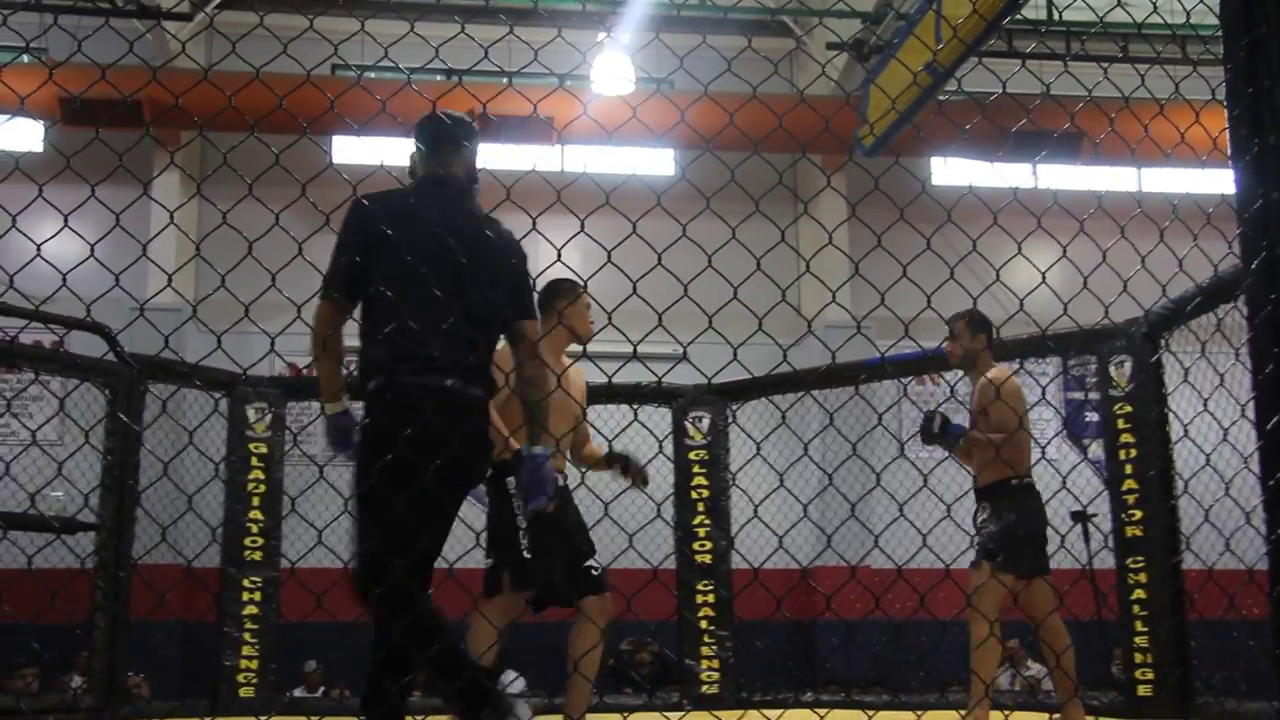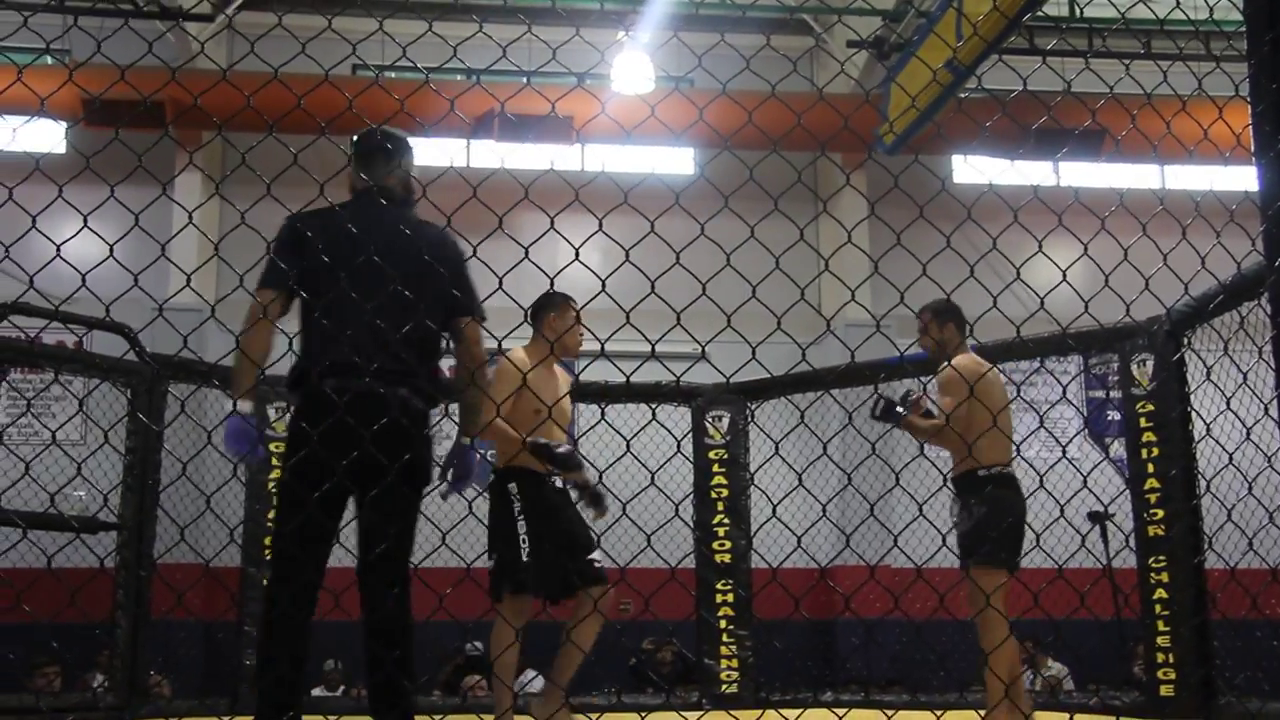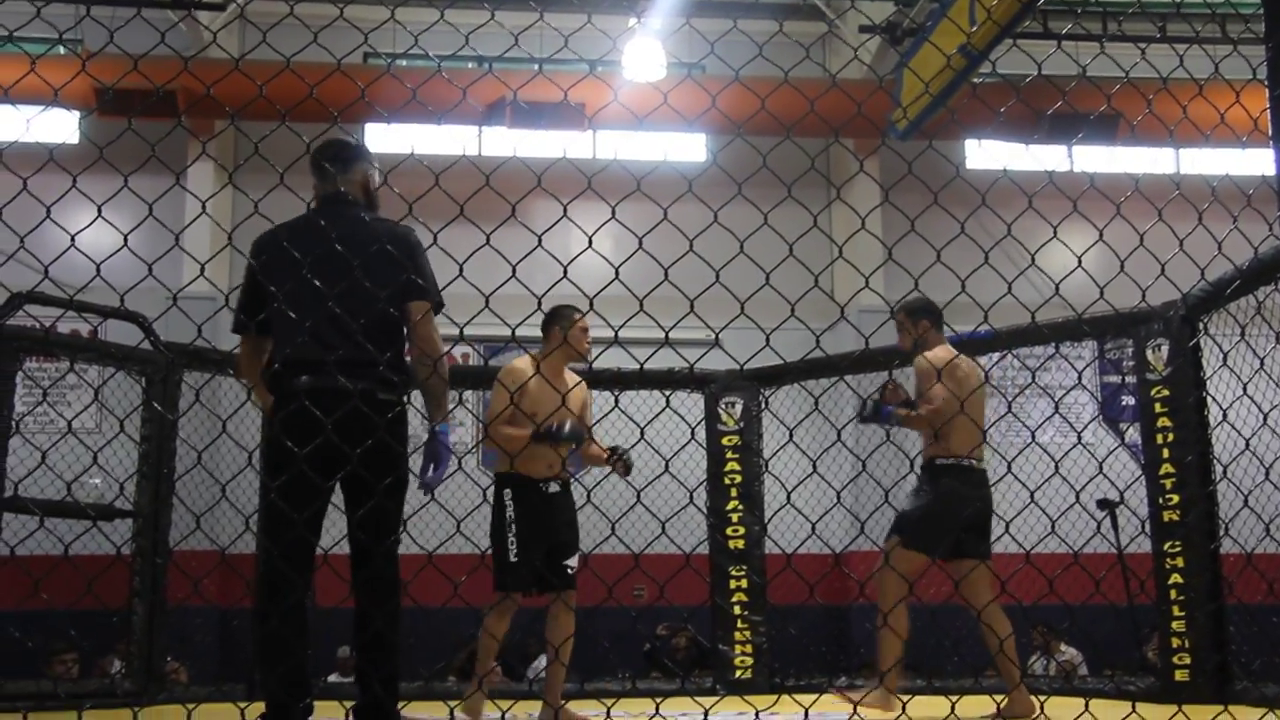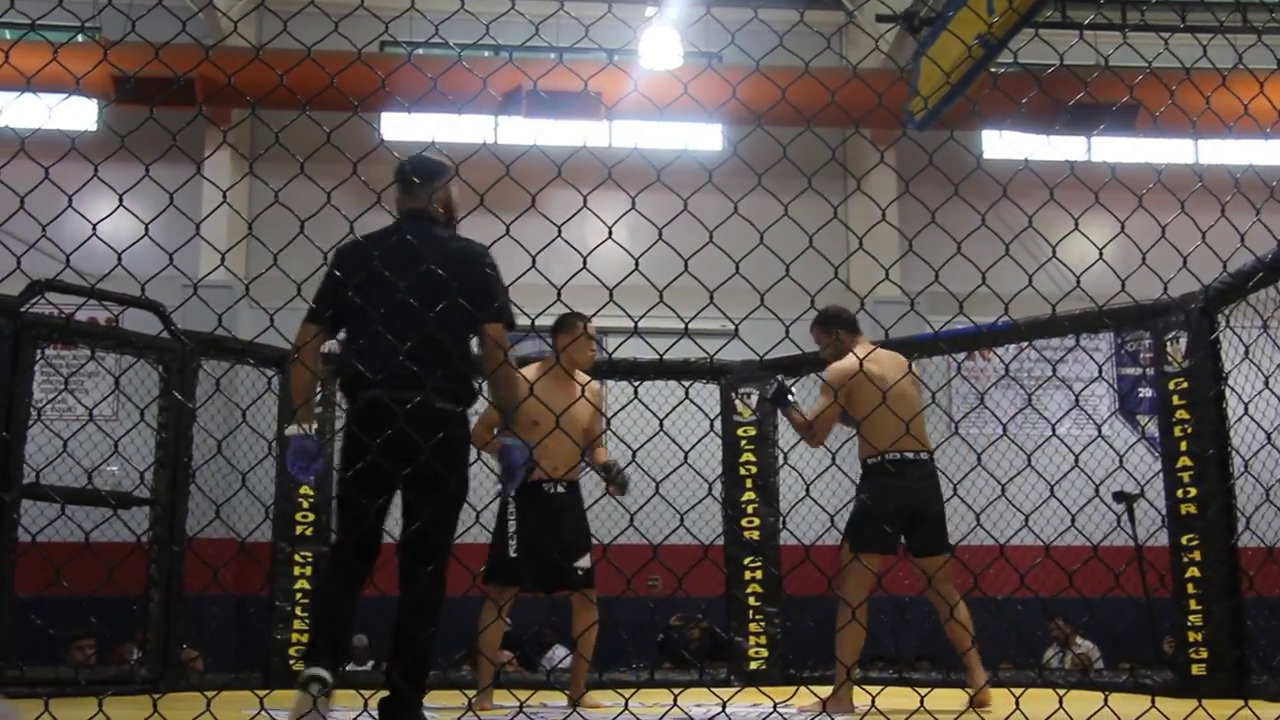
dt=0.5s
person 1, frame 1
left shoulder: (373, 214)
right shoulder: (500, 239)
left elbow: (329, 321)
right elbow: (530, 352)
left wrist: (334, 406)
right wrist: (537, 447)
left hip: (400, 411)
right hip: (467, 420)
left knee: (386, 578)
right knee: (398, 575)
person 1, frame 2
left shoulder: (307, 229)
right shoulder: (437, 245)
left elbow: (264, 310)
right elbow: (472, 348)
left wrist: (242, 405)
right wrist: (470, 436)
left hip: (324, 417)
right hip: (404, 424)
left knee: (293, 579)
right knee: (388, 582)
person 1, frame 3
left shoulder: (273, 244)
right shoulder: (397, 240)
left elbow: (252, 349)
right elbow: (424, 337)
right wrist: (440, 423)
left hip: (299, 415)
right hip: (378, 418)
left knee: (284, 573)
right knee: (377, 571)
person 1, frame 4
left shoulder: (355, 254)
right shoulder: (471, 258)
left elbow: (307, 344)
right elbow: (496, 353)
left wrist: (303, 426)
left hip: (370, 422)
right hip: (439, 427)
left knee: (351, 555)
right knee: (422, 570)
left ankle: (319, 666)
person 2, frame 1
left shoulder: (575, 377)
right elbow: (482, 411)
left wrist: (612, 458)
right wrist: (521, 455)
left hip: (555, 493)
right hip: (518, 486)
left knee: (597, 605)
right knee: (509, 595)
person 2, frame 2
left shoulder: (561, 378)
right shoulder: (514, 365)
right elbow: (487, 424)
left wrist: (580, 477)
right wrist: (538, 449)
left hip: (556, 493)
right hip: (519, 489)
left knee: (595, 594)
right knee: (518, 601)
person 2, frame 3
left shoulder: (579, 387)
right shoulder: (517, 373)
left elbow: (585, 447)
right elbow: (492, 432)
left wrist: (610, 457)
right wrist: (541, 435)
left hip: (558, 494)
right hip: (517, 492)
left knee: (565, 595)
right knee: (510, 593)
person 2, frame 4
left shoulder: (592, 390)
right shoulder: (521, 380)
right elbow: (479, 434)
left wrist: (608, 469)
right wrist: (504, 451)
left hip: (566, 496)
right hip: (525, 494)
left knee: (584, 593)
right knee: (501, 589)
left ankle: (578, 688)
right ankle: (485, 689)
person 3, frame 1
left shoulder: (994, 383)
right shoulder: (984, 388)
left elbow: (1015, 446)
left wrist: (959, 434)
right wrist: (950, 439)
left hip: (1011, 506)
right hip: (1002, 508)
left knee: (981, 605)
right knee: (1043, 614)
person 3, frame 2
left shoulder: (954, 370)
right shoulder: (986, 372)
left elbow: (950, 434)
left wrist: (902, 417)
right wrist: (926, 415)
left hip: (984, 495)
right hip: (1000, 493)
left knee: (987, 609)
right knee: (988, 609)
person 3, frame 3
left shoulder: (931, 359)
right shoulder: (969, 366)
left elbow: (938, 416)
left wrist: (892, 413)
right wrist: (905, 405)
left hip: (945, 483)
right hip: (974, 485)
left knee: (892, 578)
right knee: (981, 597)
left ankle: (886, 686)
person 3, frame 4
left shoulder: (841, 370)
right shoulder: (903, 363)
left elbow: (815, 433)
left wrist: (785, 403)
left hip: (884, 480)
right hip: (924, 477)
left knee: (854, 589)
right knee: (942, 585)
left ankle: (842, 694)
right ankle: (977, 678)
